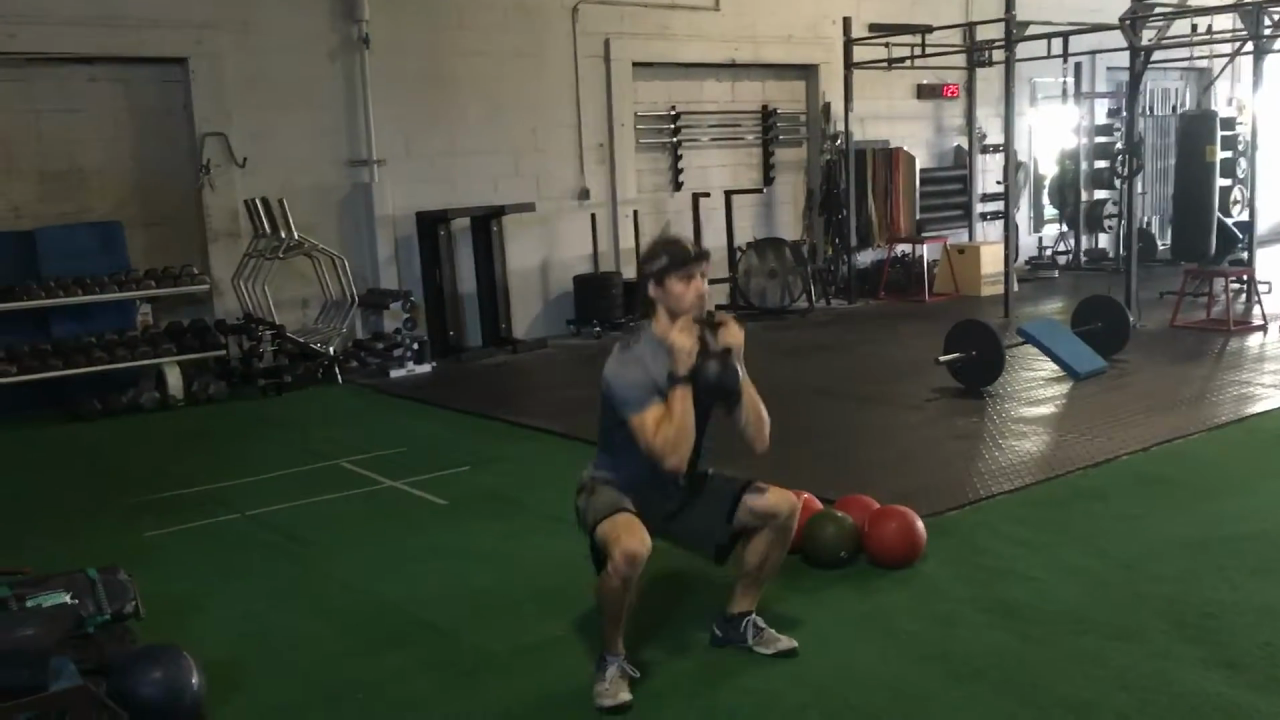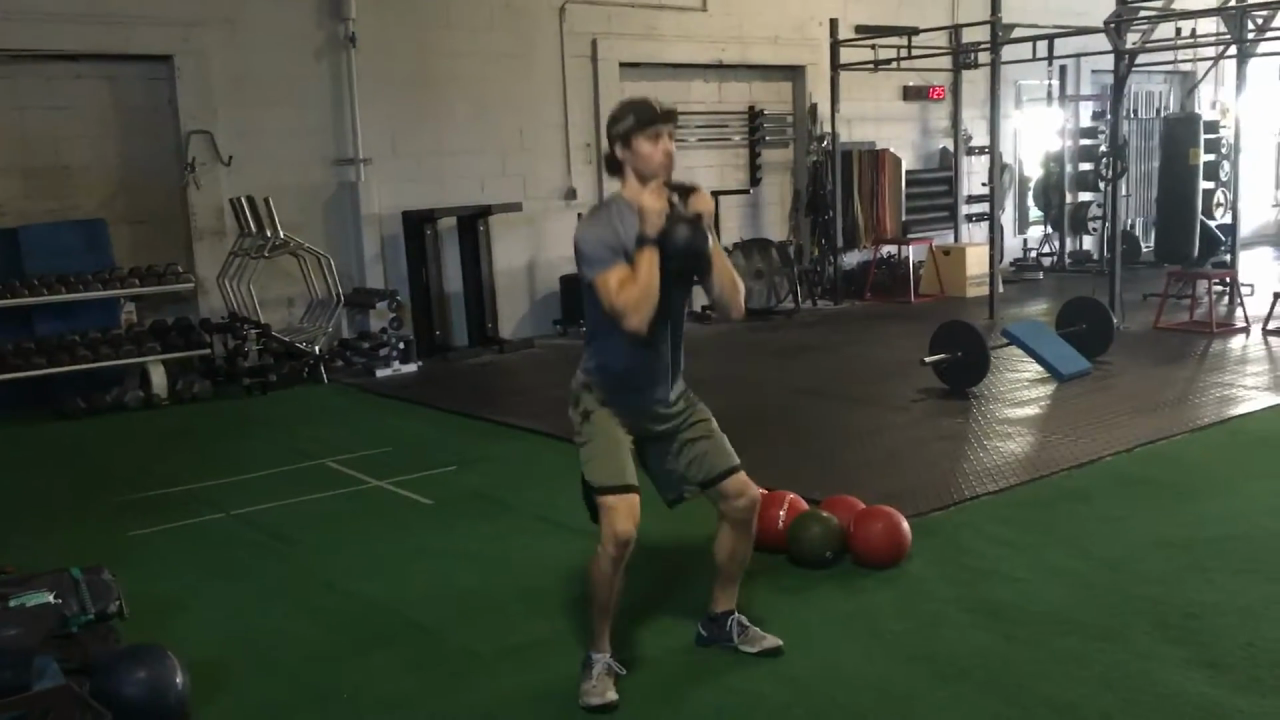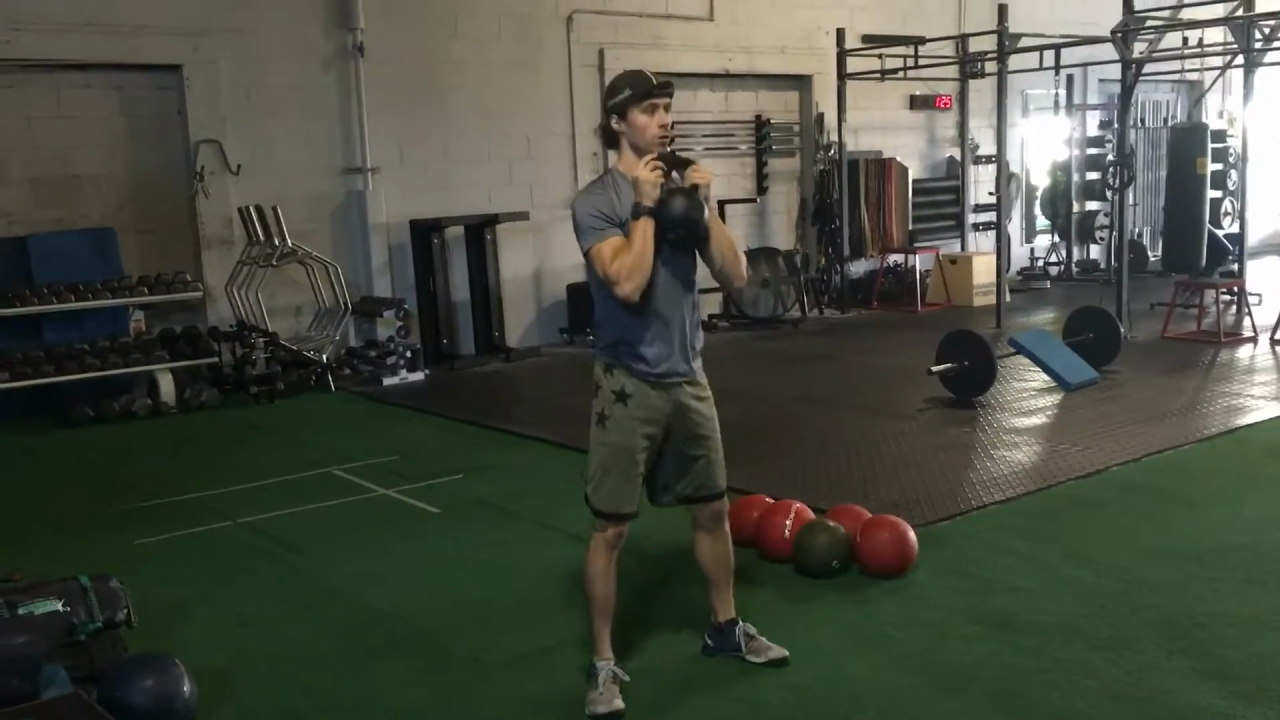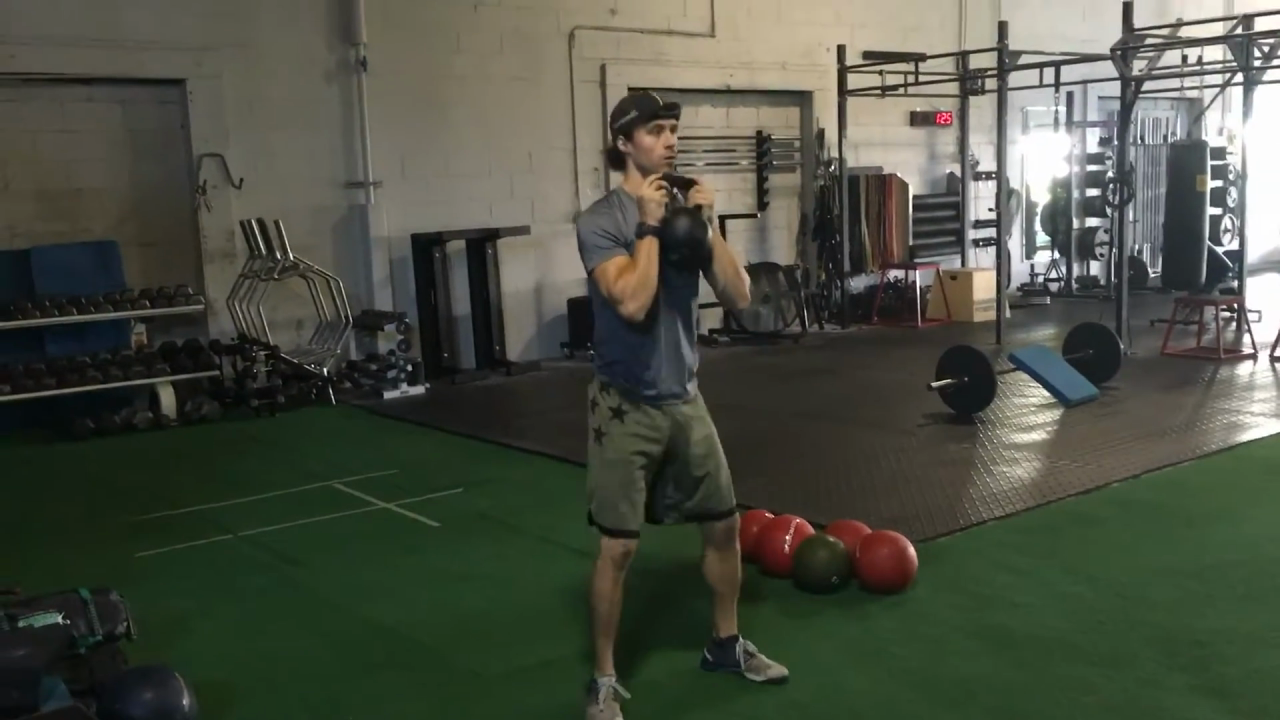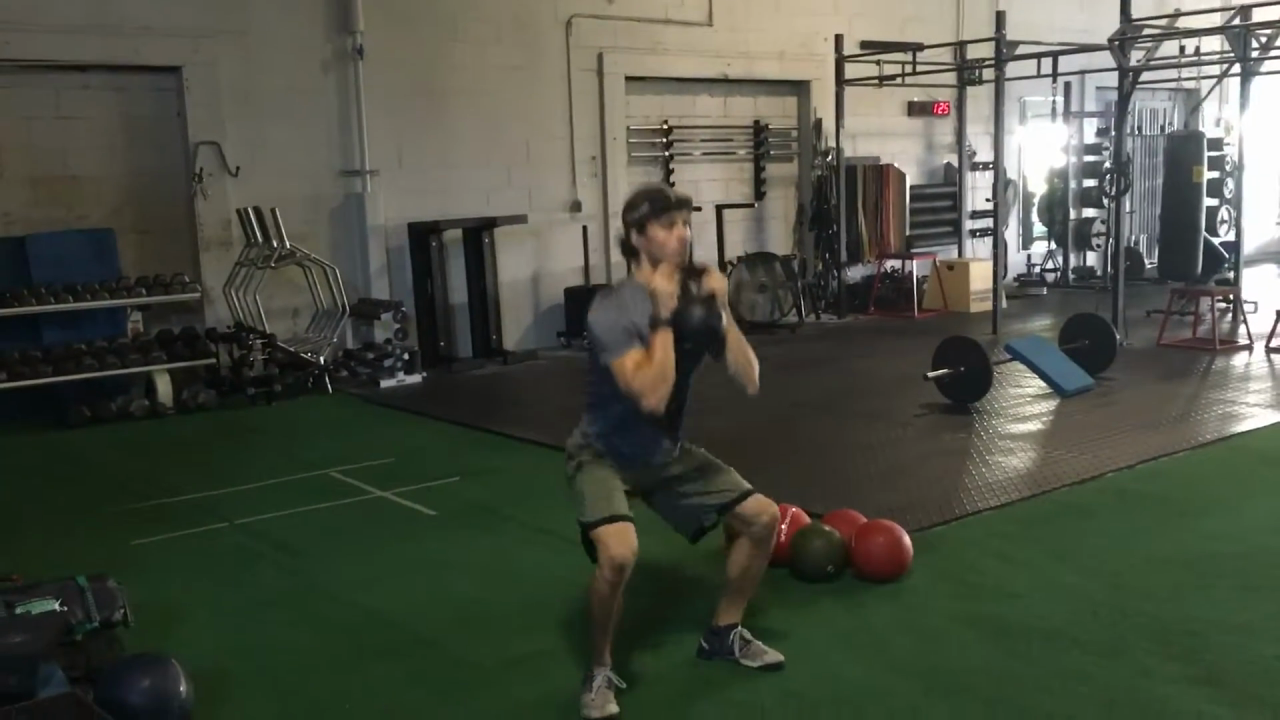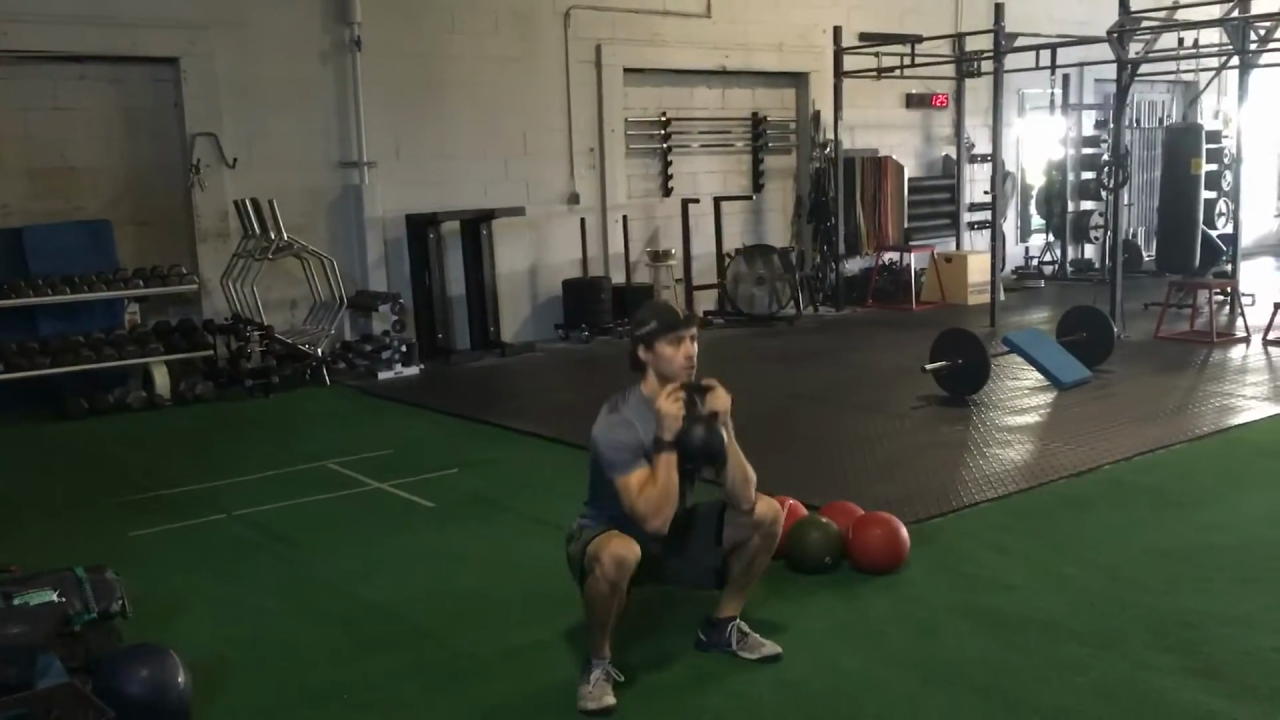
dt=0.3s
person 1, frame 1
left shoulder: (712, 349)
right shoulder: (629, 364)
left elbow: (759, 440)
right elbow: (673, 458)
left wrist: (736, 366)
right wrist: (680, 373)
left hip: (683, 492)
right hip: (616, 491)
left knee: (781, 507)
right knee: (630, 548)
left ankle: (736, 619)
right ankle: (612, 659)
person 1, frame 2
left shoulder: (682, 211)
right shoulder: (600, 226)
left elbow: (733, 305)
right elbow: (635, 316)
left wrist: (706, 234)
right wrist: (650, 235)
left hip: (671, 398)
right hip: (607, 401)
left knee: (743, 501)
right knee: (621, 527)
left ankle: (721, 621)
right ankle: (599, 657)
person 1, frame 3
left shoulder: (681, 186)
right shoulder: (597, 200)
left elbow: (734, 275)
right elbow: (627, 283)
left wrist: (703, 206)
right wrist: (644, 206)
left hip: (688, 379)
right hip: (629, 385)
left knee: (712, 512)
right knee: (610, 530)
left ankle: (725, 629)
right ankle: (603, 665)
person 1, frame 4
left shoulder: (683, 209)
right shoulder: (601, 220)
left elbow: (738, 298)
right elbow: (632, 303)
left wrist: (708, 226)
right wrist: (649, 225)
left hip: (684, 402)
right hip: (624, 407)
left knee: (724, 525)
right knee: (618, 546)
left ankle: (726, 646)
person 1, frame 5
left shoulder: (696, 295)
right shoulder: (612, 310)
left elbow: (749, 381)
right elbow: (652, 397)
left wrist: (720, 310)
right wrist: (663, 315)
left hip: (669, 453)
right hip: (605, 455)
left knee: (761, 518)
right knee: (619, 552)
left ankle: (724, 633)
right ankle: (600, 671)
person 1, frame 6
left shoulder: (702, 405)
right shoulder: (617, 425)
left elbow: (744, 501)
right elbow: (654, 521)
left wrist: (724, 428)
right wrist: (667, 437)
left hip: (674, 534)
right hip: (605, 536)
left knee: (767, 516)
right knee: (620, 556)
left ankle: (721, 625)
right ankle: (598, 663)
